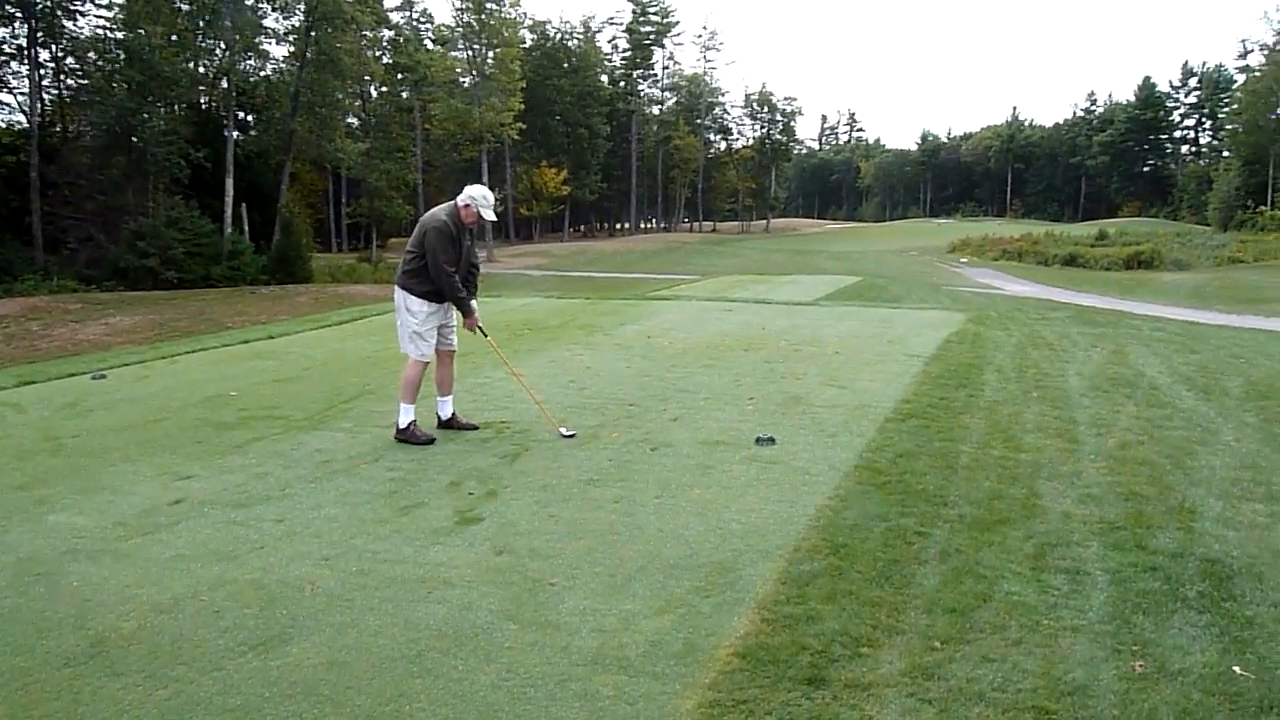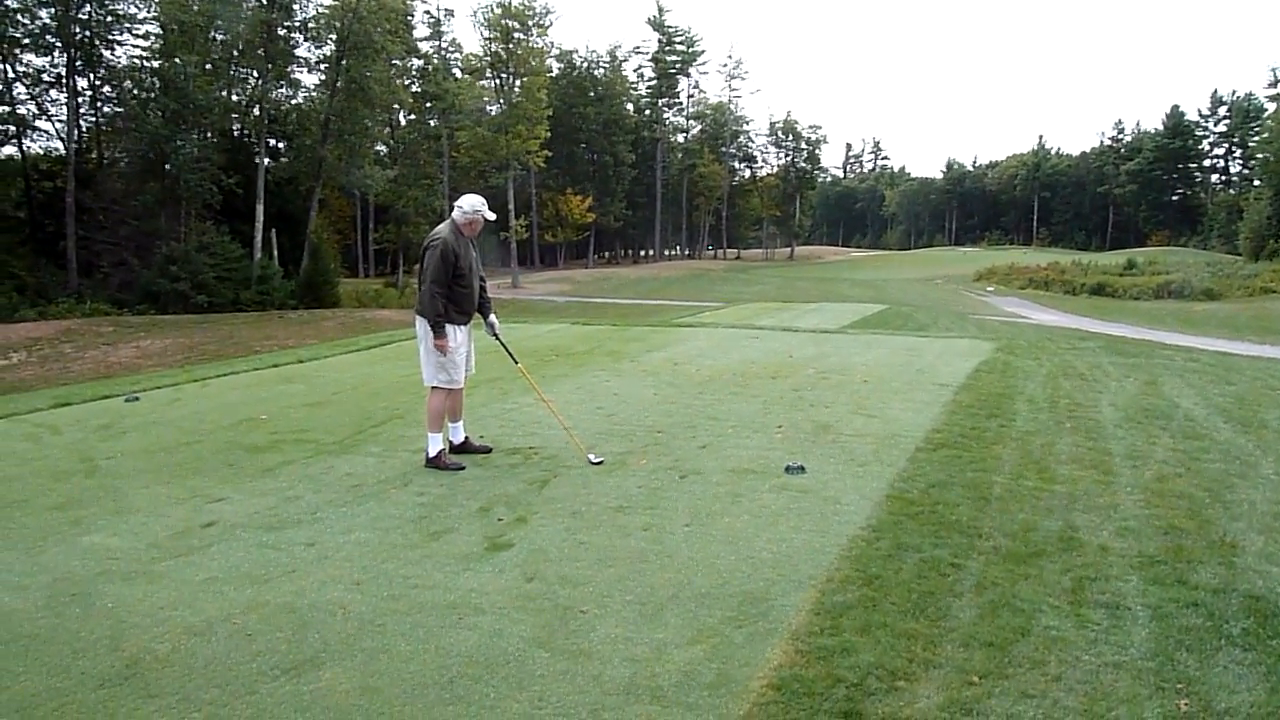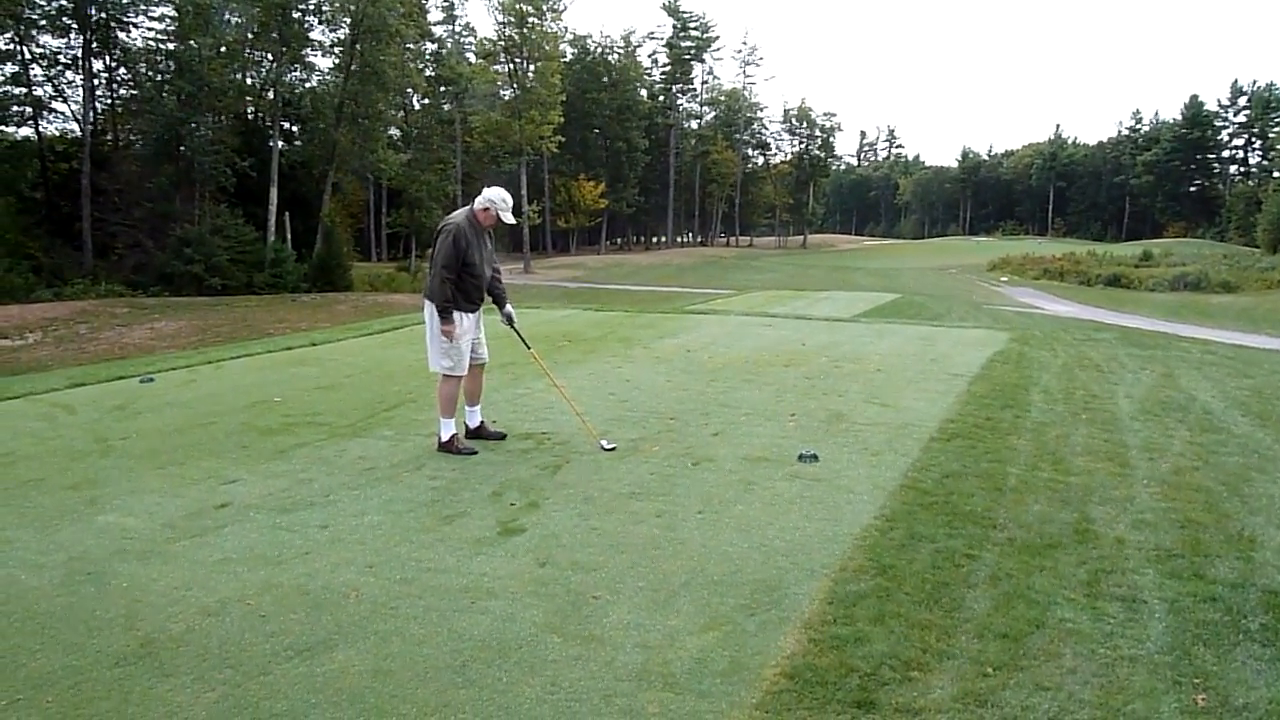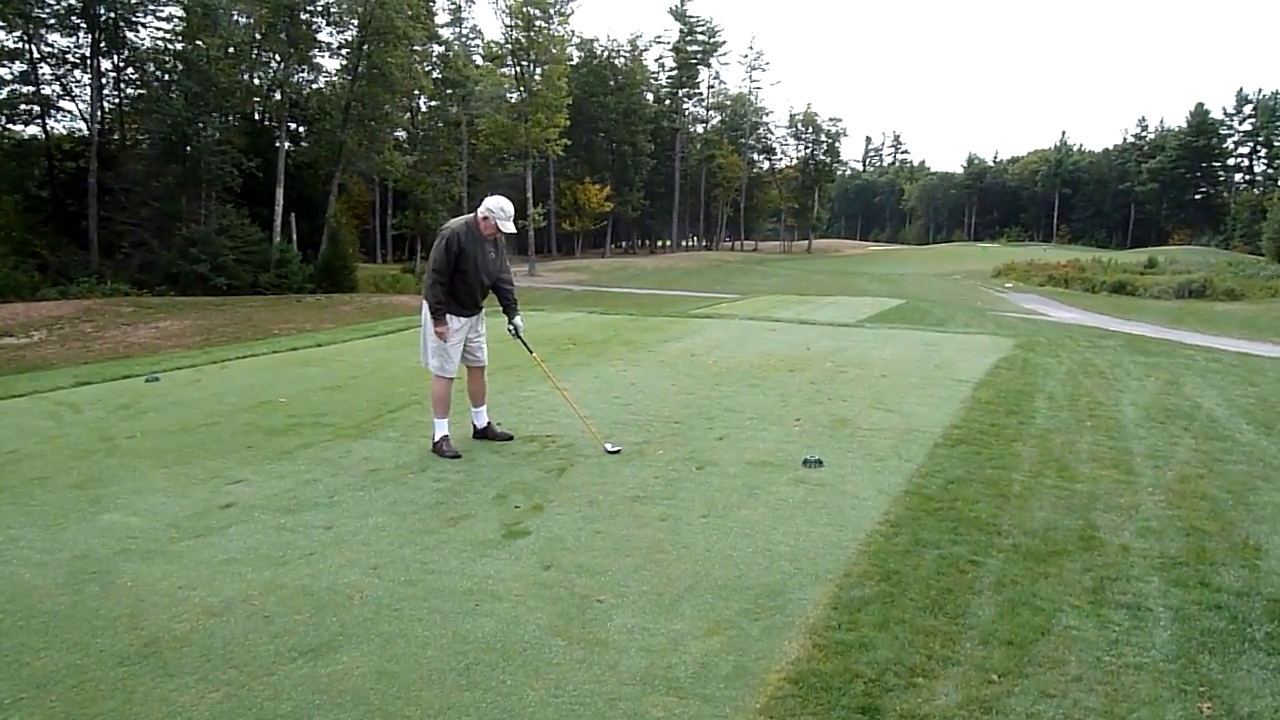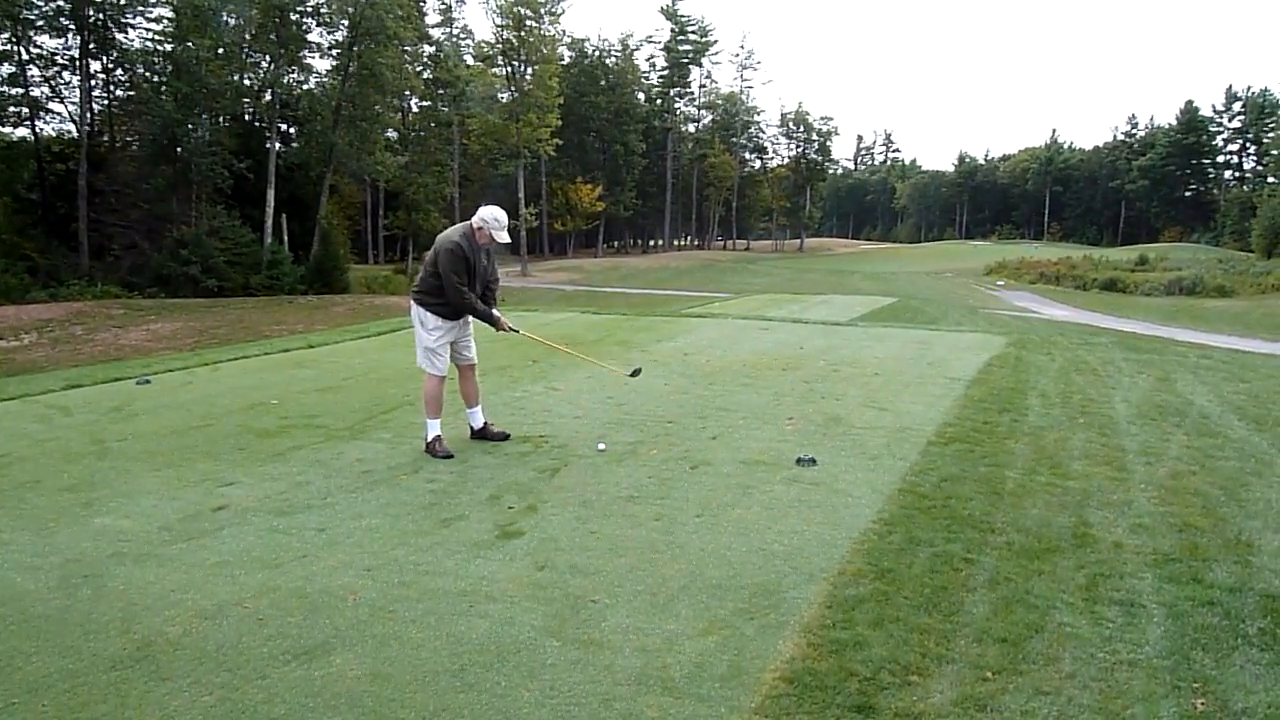
dt=1s
person 1, frame 1
left shoulder: (465, 225)
right shoulder: (439, 224)
left elbow: (470, 264)
right elbow: (444, 273)
left wrist: (471, 299)
right wrist: (466, 310)
left hip: (441, 297)
right hip: (417, 296)
left knee: (447, 353)
right knee: (420, 357)
left ankle: (446, 414)
right ankle: (405, 423)
person 1, frame 2
left shoulder: (465, 239)
right shoulder: (442, 242)
left elbow: (478, 280)
right elbow: (432, 290)
left wrist: (487, 312)
right wrist: (438, 331)
left hip: (460, 322)
right hip: (442, 325)
left knee: (458, 382)
right knee: (442, 385)
left ankle: (457, 439)
right ankle: (434, 451)
person 1, frame 3
left shoulder: (483, 229)
right shoulder: (455, 228)
left elbow: (491, 269)
right elbow: (441, 276)
left wrist: (502, 302)
right wrist: (446, 317)
left hip: (471, 309)
right hip: (451, 311)
left knee: (477, 364)
right knee: (453, 371)
left ankle: (474, 424)
right ankle: (447, 436)
person 1, frame 4
left shoulder: (495, 239)
right shoulder: (453, 234)
left elbow: (502, 277)
right elbow: (435, 278)
left wrist: (512, 312)
right wrist: (439, 318)
left hip: (474, 312)
right hip: (447, 314)
left knee: (477, 367)
right knee: (444, 373)
left ankle: (481, 424)
right ankle: (440, 436)
person 1, frame 5
left shoulder: (483, 242)
right shoulder: (452, 245)
left elbow: (490, 278)
right elbow: (458, 294)
left wrist: (492, 308)
right wrist: (491, 318)
left hip: (460, 313)
right hip: (433, 312)
left knee: (468, 367)
right knee: (436, 372)
left ankle: (478, 425)
right ankle: (433, 437)
